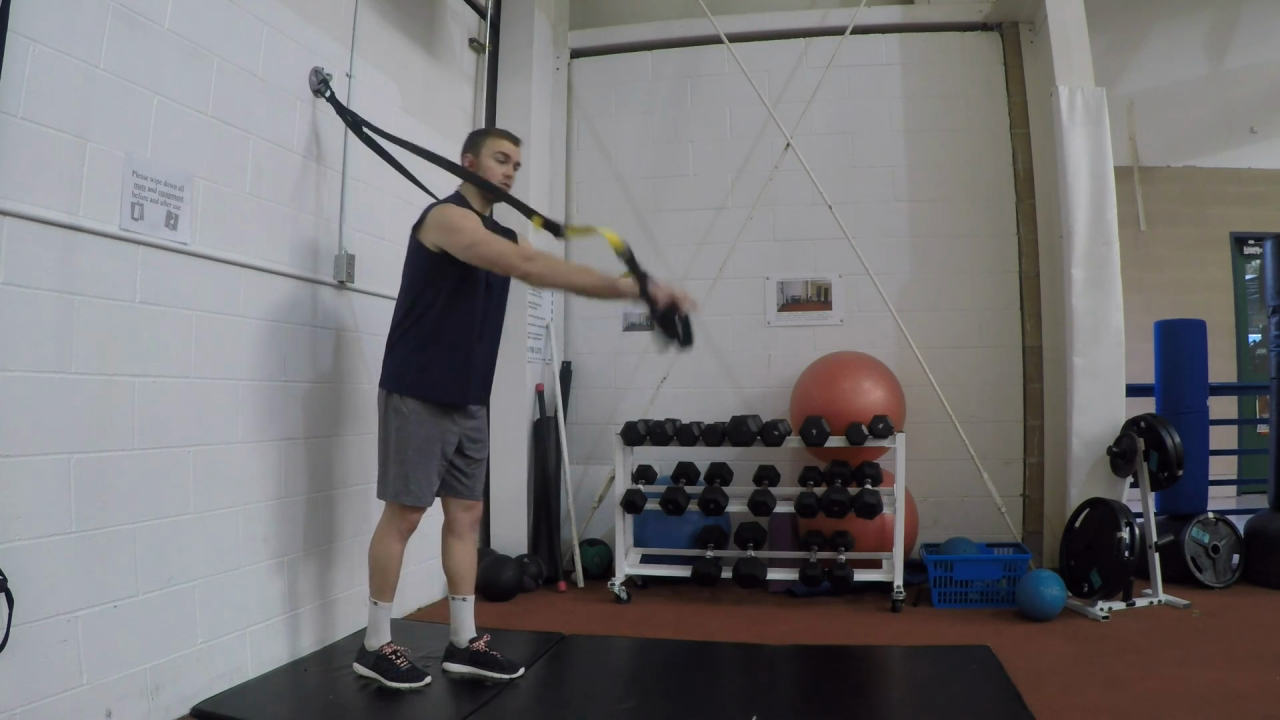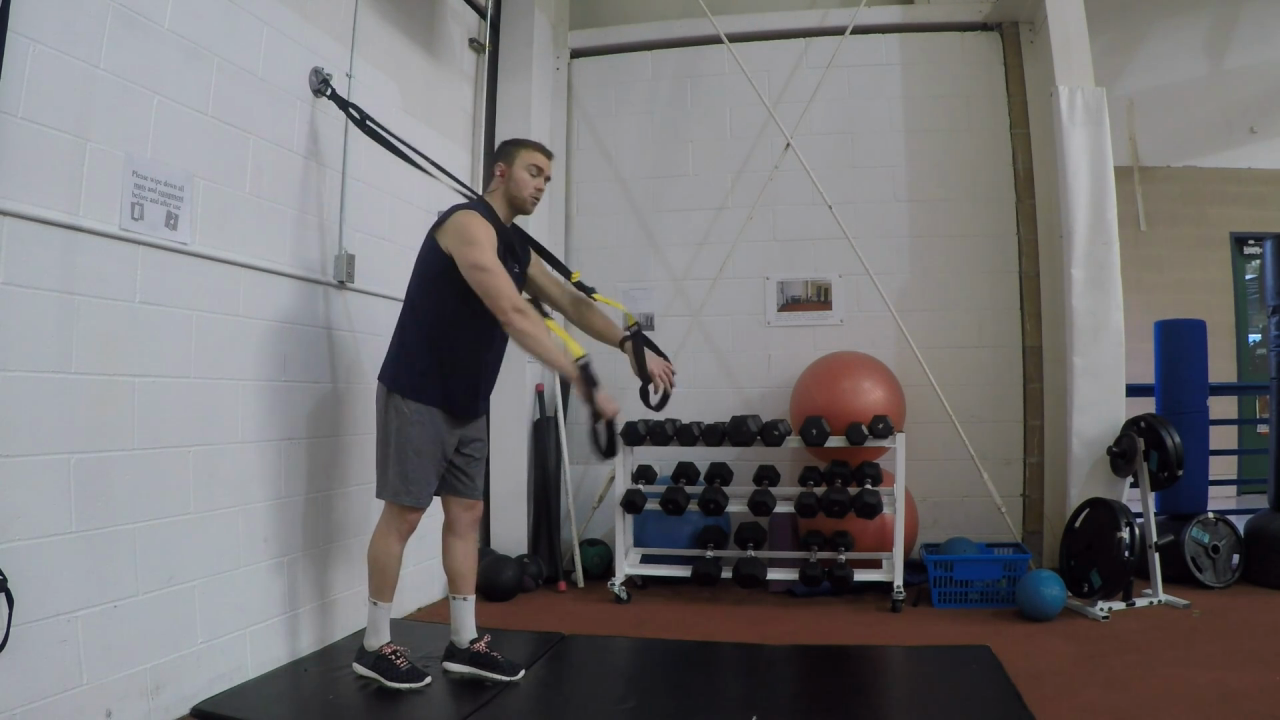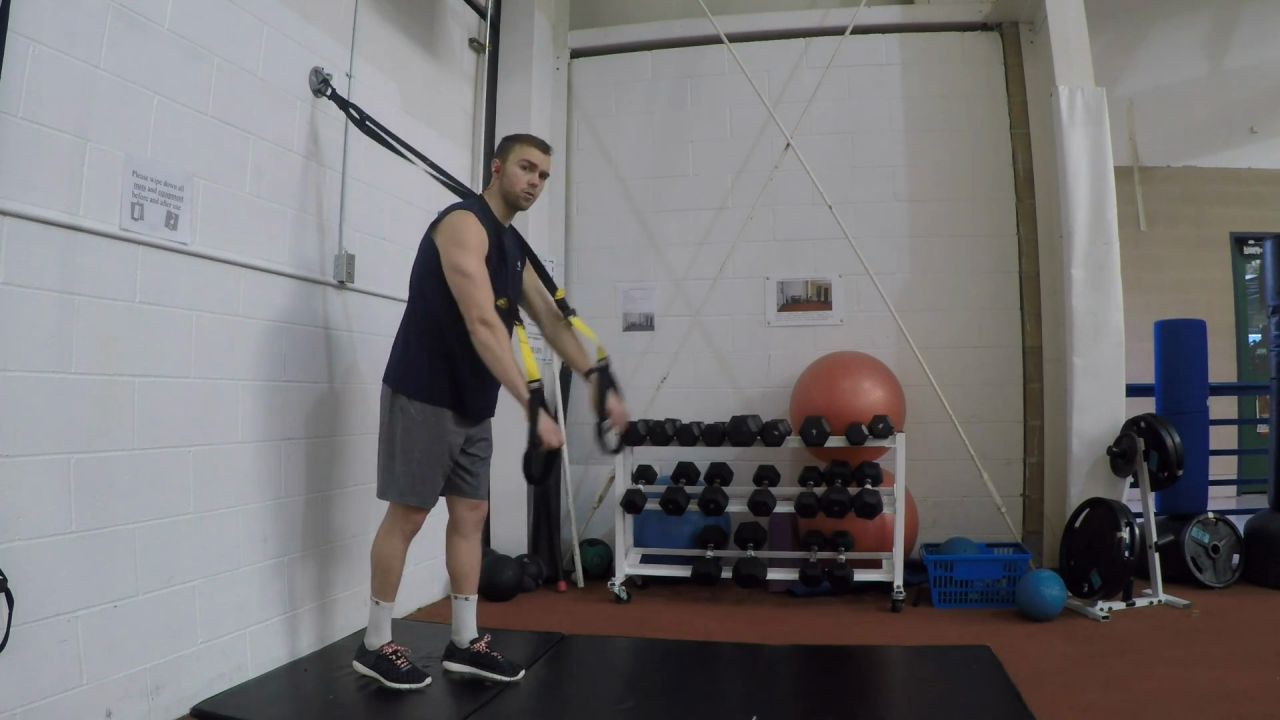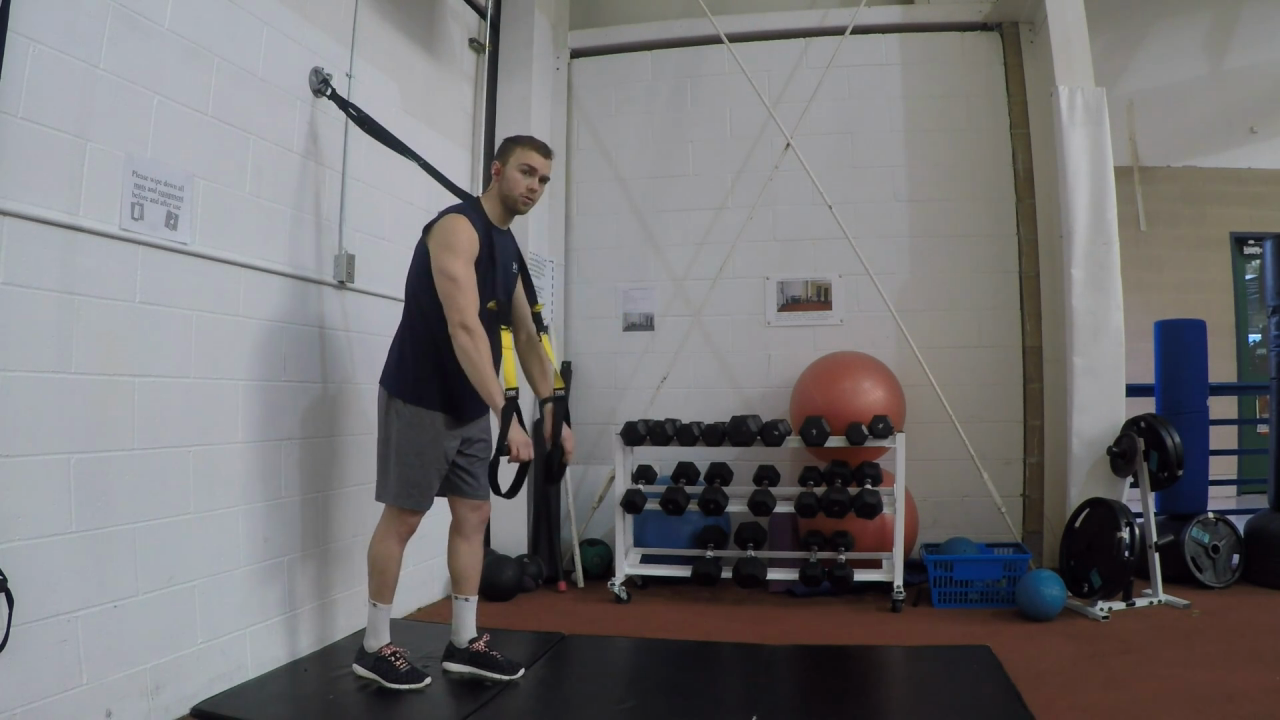
dt=0.3s
person 1, frame 1
left shoulder: (499, 234)
right shoulder: (448, 217)
left elbow: (563, 271)
right elbow: (532, 267)
left wrist: (637, 288)
right wrist: (634, 285)
left hip: (467, 397)
right hip: (418, 393)
left knee: (466, 512)
right knee: (403, 513)
left ankle: (464, 641)
right ankle: (376, 645)
person 1, frame 2
left shoulder: (516, 246)
right shoulder: (468, 224)
left elbow: (572, 303)
right elbow: (515, 316)
left wrist: (633, 347)
right wrist: (583, 381)
left hip: (466, 400)
right hip: (417, 393)
left knee: (467, 513)
right knee: (403, 513)
left ankle: (463, 641)
right ankle: (375, 644)
person 1, frame 3
left shoulder: (513, 245)
right shoulder: (463, 225)
left elbow: (552, 321)
right elbow: (483, 323)
left wrist: (599, 384)
right wrist: (534, 406)
left hip: (471, 401)
right hip: (424, 395)
left knee: (471, 514)
right knee: (407, 512)
left ankle: (465, 642)
right ankle: (376, 645)
person 1, frame 4
left shoulder: (508, 246)
right shoulder: (457, 228)
left elbow: (527, 337)
right elbow: (464, 328)
left wrist: (553, 410)
right wrist: (507, 414)
left hip: (467, 404)
right hip: (420, 397)
left knee: (474, 514)
right knee: (403, 516)
left ankle: (464, 642)
right ankle: (375, 645)
